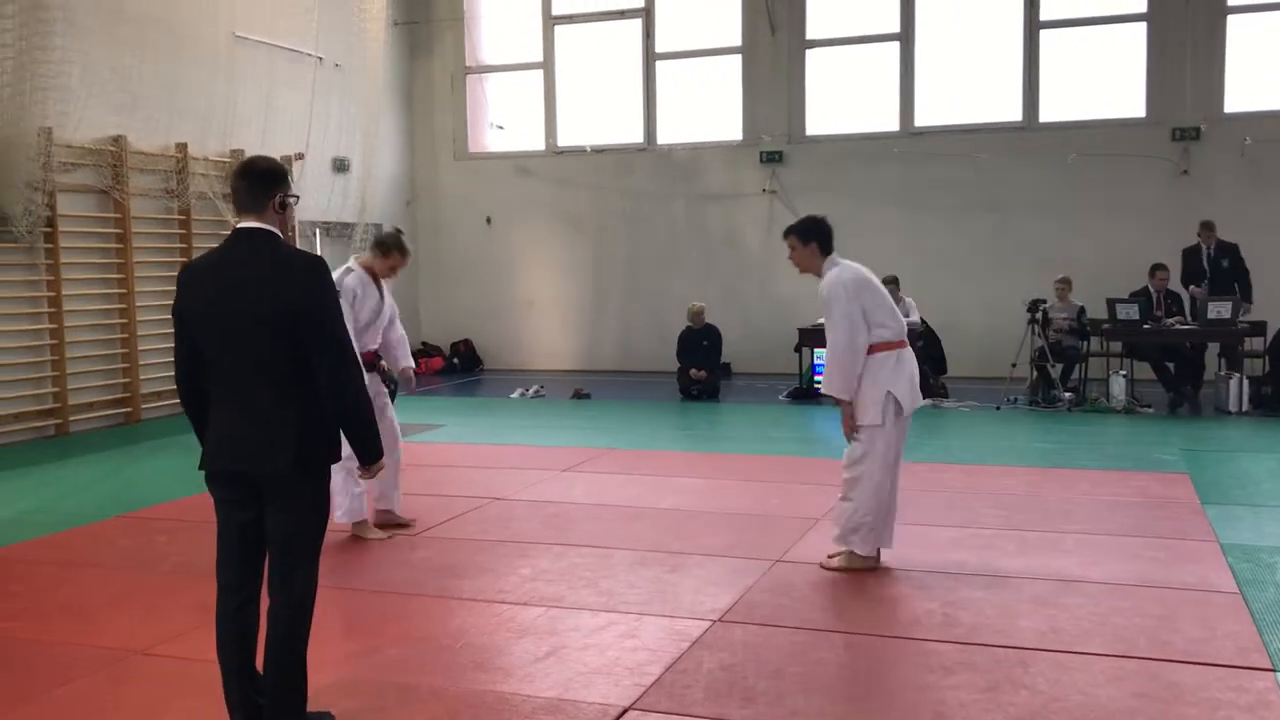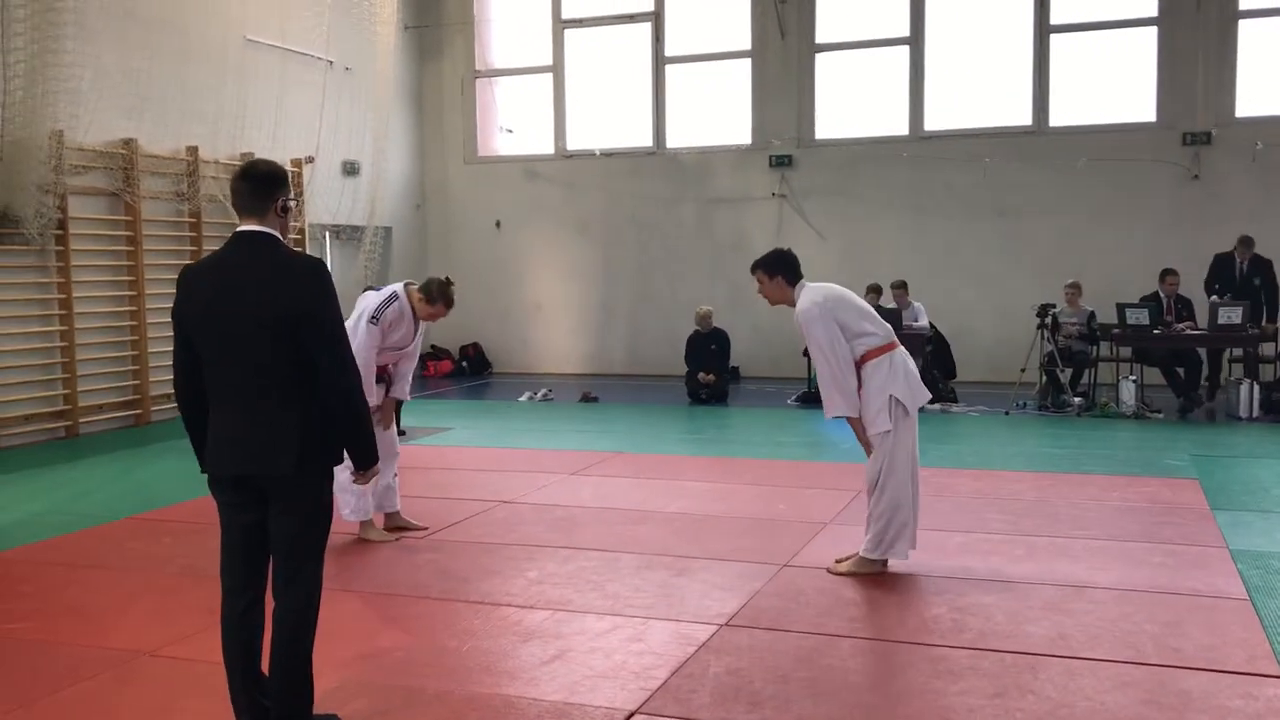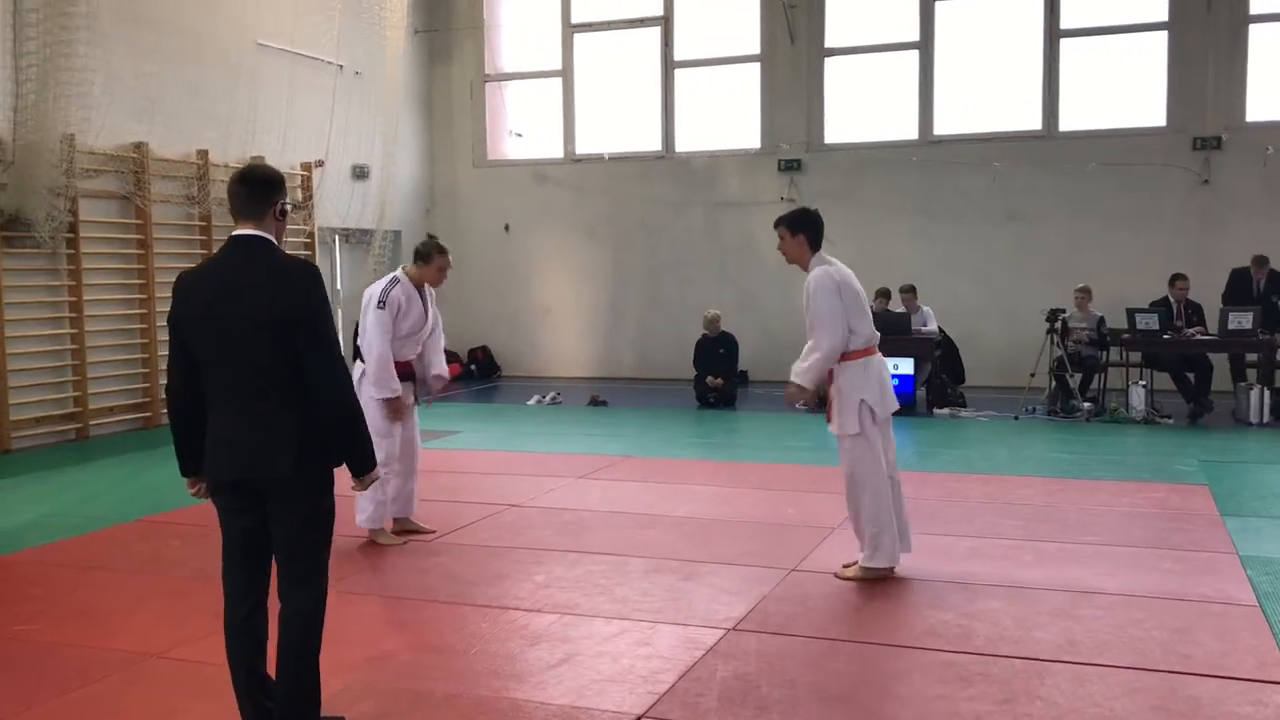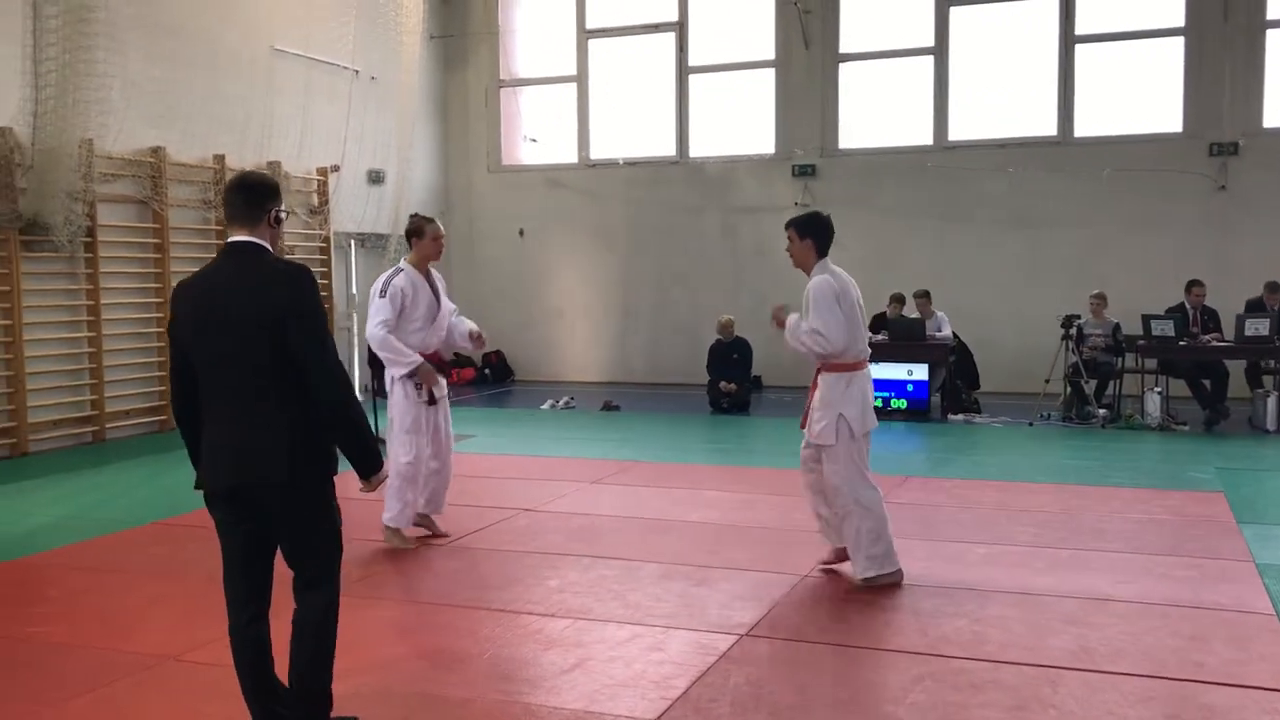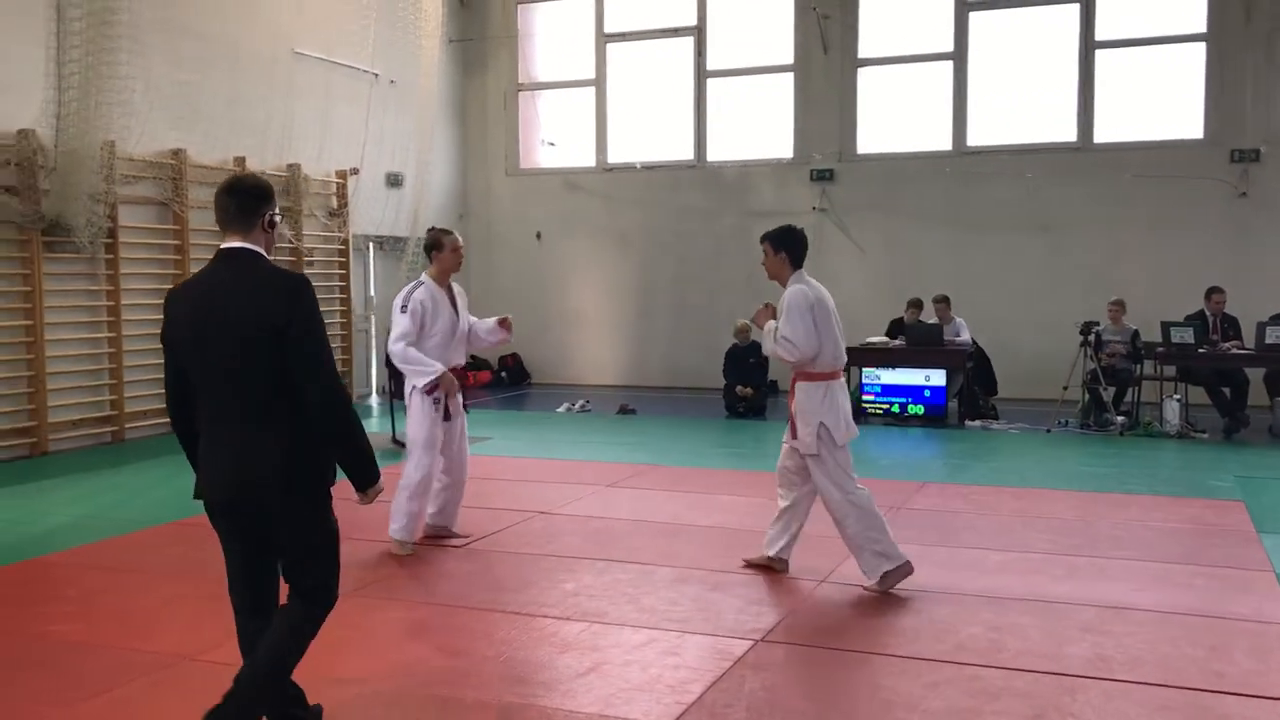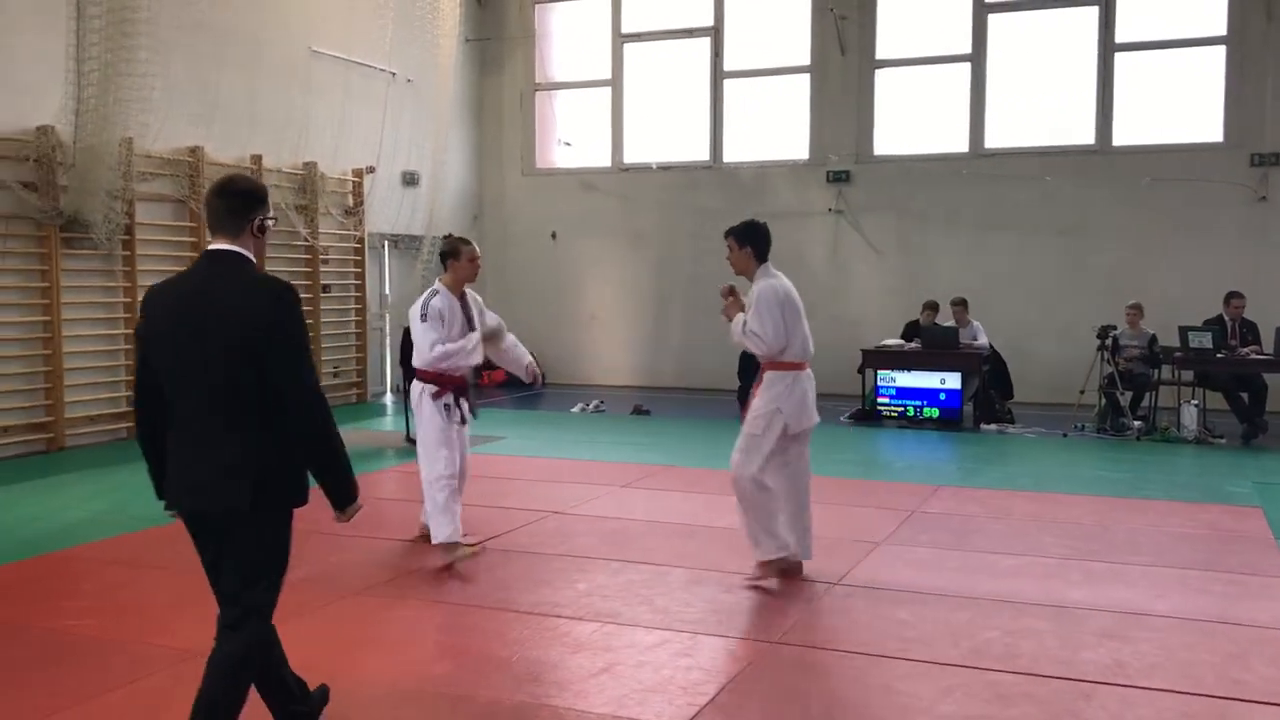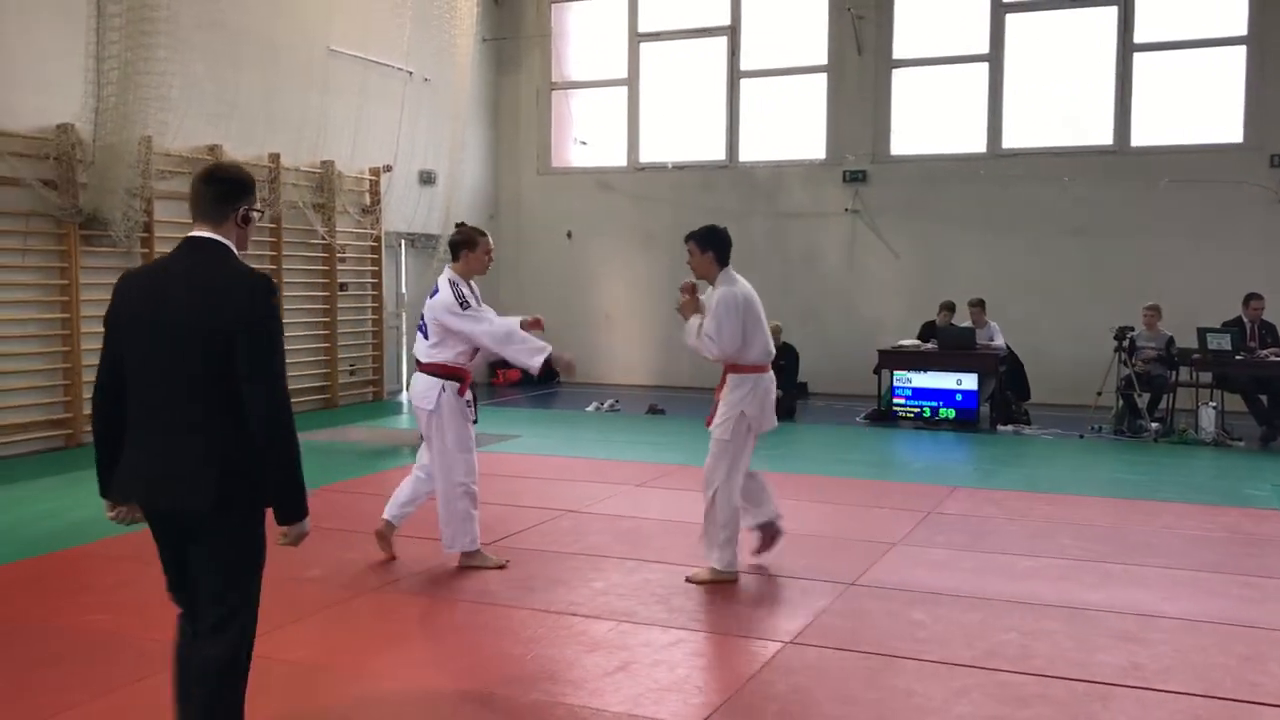
dt=0.3s
person 1, frame 1
left shoulder: (195, 276)
right shoulder: (304, 270)
left elbow: (188, 376)
right elbow: (339, 370)
right wrist: (368, 444)
left hip: (228, 455)
right hip: (295, 453)
left knee: (236, 585)
right knee: (289, 588)
person 1, frame 2
left shoulder: (195, 279)
right shoulder: (304, 273)
left elbow: (187, 381)
right elbow: (338, 373)
left wrist: (207, 448)
right wrist: (363, 449)
left hip: (229, 457)
right hip: (297, 456)
left knee: (240, 588)
right knee: (295, 590)
person 1, frame 3
left shoulder: (191, 284)
right shoulder: (297, 276)
left elbow: (181, 387)
right elbow: (330, 377)
left wrist: (191, 461)
right wrist: (360, 455)
left hip: (228, 461)
right hip: (296, 459)
left knee: (243, 591)
right knee: (301, 591)
person 1, frame 4
left shoulder: (189, 292)
right shoulder: (290, 281)
left elbow: (183, 395)
right elbow: (328, 381)
right wrist: (367, 458)
left hip: (223, 468)
right hip: (292, 464)
left knee: (245, 599)
right knee: (317, 584)
person 1, frame 5
left shoulder: (182, 298)
right shoulder: (287, 289)
left elbow: (179, 402)
right elbow: (325, 392)
right wrist: (364, 470)
left hip: (222, 477)
right hip: (289, 474)
left knee: (252, 603)
right knee: (312, 593)
person 1, frame 6
left shoulder: (160, 299)
right shoulder: (271, 297)
left elbow: (146, 406)
right elbow: (305, 406)
left wrist: (167, 480)
right wrist: (342, 488)
left hip: (193, 485)
right hip: (257, 486)
left knee: (244, 608)
right knee: (243, 621)
person 1, frame 7
left shoulder: (135, 285)
right shoulder: (249, 288)
left elbow: (108, 396)
right elbow: (269, 407)
left wrist: (114, 481)
right wrist: (292, 505)
left hip: (157, 484)
right hip: (225, 486)
left knee: (199, 614)
right knee: (224, 624)
person 2, frame 1
left shoulder: (834, 282)
right shoulder: (845, 273)
left elbow: (845, 344)
left wrist: (843, 400)
right wrist: (850, 395)
left hip: (884, 372)
right hip: (890, 367)
left knee: (865, 462)
right knee: (878, 462)
left ankle: (861, 548)
right ankle: (867, 543)
person 2, frame 2
left shoulder: (807, 309)
right shoulder: (819, 294)
left elbow: (834, 364)
left wrist: (851, 416)
right wrist: (856, 410)
left hip: (883, 377)
right hip: (887, 371)
left knee: (886, 469)
right knee: (892, 468)
left ankle: (875, 555)
right ankle: (879, 547)
person 2, frame 3
left shoulder: (819, 279)
right shoulder: (830, 270)
left elbow: (830, 340)
left wrist: (801, 380)
right wrist: (808, 376)
left hip: (855, 379)
right hip: (863, 372)
left knee: (863, 471)
right knee: (875, 467)
left ankle: (877, 560)
right ankle: (881, 551)
person 2, frame 4
left shoulder: (821, 284)
right shoulder: (834, 278)
left elbow: (828, 341)
left wrist: (790, 324)
right wrist: (796, 320)
left hip: (839, 389)
right hip: (840, 385)
left knee: (849, 483)
right knee: (816, 466)
left ankle: (880, 566)
right ankle: (843, 543)
person 2, frame 5
left shoulder: (796, 295)
right shoulder: (807, 290)
left elbow: (799, 350)
left wrist: (768, 327)
right wrist: (774, 324)
left hip: (816, 398)
right hip: (817, 394)
left knee: (839, 489)
right knee: (792, 477)
left ankle: (889, 562)
right ankle: (776, 554)
person 2, frame 6
left shoulder: (765, 289)
right shoulder: (773, 283)
left elbow: (764, 343)
left wrist: (736, 317)
right wrist: (741, 308)
left hip: (780, 386)
right hip: (792, 382)
left knee: (746, 470)
right knee: (791, 473)
left ankle: (773, 552)
right ankle: (791, 555)
person 2, frame 7
left shoulder: (727, 294)
right shoulder: (730, 287)
left elbow: (717, 347)
right elbow: (725, 335)
left wrist: (691, 317)
right wrist: (697, 308)
left hip: (743, 387)
right hip: (750, 383)
left knee: (721, 477)
right knee: (733, 468)
left ankle: (722, 564)
right ankle: (766, 521)
person 3, frame 1
left shoulder: (378, 282)
right shoulder: (344, 282)
left elbow: (391, 326)
left wrist: (403, 364)
left hip: (369, 368)
left knee: (388, 438)
right knee: (350, 447)
left ankle: (384, 509)
right ankle: (356, 519)
person 3, frame 2
left shoulder: (419, 310)
right shoulder: (380, 306)
left elbow: (407, 359)
right elbow: (361, 358)
left wrist: (391, 400)
right wrist: (367, 406)
left hip: (378, 375)
left knee: (386, 448)
left ankle: (391, 514)
right ankle: (364, 522)
person 3, frame 3
left shoulder: (426, 293)
right shoulder: (386, 292)
left elbow: (432, 339)
right elbow: (377, 348)
left wrist: (435, 375)
right wrist: (391, 394)
left hip: (403, 376)
right hip: (375, 378)
left knee: (407, 451)
right knee: (380, 453)
left ankle: (402, 517)
right ankle: (375, 524)
person 3, frame 4
left shoulder: (435, 279)
right shoulder: (394, 282)
left elbow: (448, 318)
right elbow: (377, 333)
left wrist: (470, 332)
right wrist: (415, 364)
left hip: (432, 375)
right hip: (408, 378)
left knee: (440, 450)
right knee: (409, 453)
left ankle: (423, 513)
right ankle: (393, 523)
person 3, frame 5
left shoulder: (456, 292)
right shoulder: (415, 296)
left elbow: (467, 331)
right elbow: (399, 348)
left wrist: (496, 327)
right wrist: (438, 374)
left hip: (451, 392)
right hip: (427, 392)
left knee: (455, 464)
right knee: (422, 466)
left ankle: (437, 523)
right ankle: (401, 534)
person 3, frame 6
left shoulder: (472, 299)
right shoulder: (430, 305)
left elbow: (497, 338)
right elbow: (431, 355)
left wrist: (526, 364)
right wrist: (476, 341)
left hip: (453, 393)
right hip: (432, 395)
left knee: (457, 465)
right knee: (442, 466)
left ankle: (432, 525)
right ankle: (450, 543)
person 3, frame 7
left shoulder: (461, 288)
right shoulder: (451, 296)
left elbow: (488, 326)
right elbow: (493, 333)
left wrist: (521, 324)
right wrist: (547, 354)
left hip: (436, 386)
right hip: (442, 390)
left knee: (432, 465)
right knee: (457, 472)
left ankle: (390, 522)
right ankle: (467, 550)
